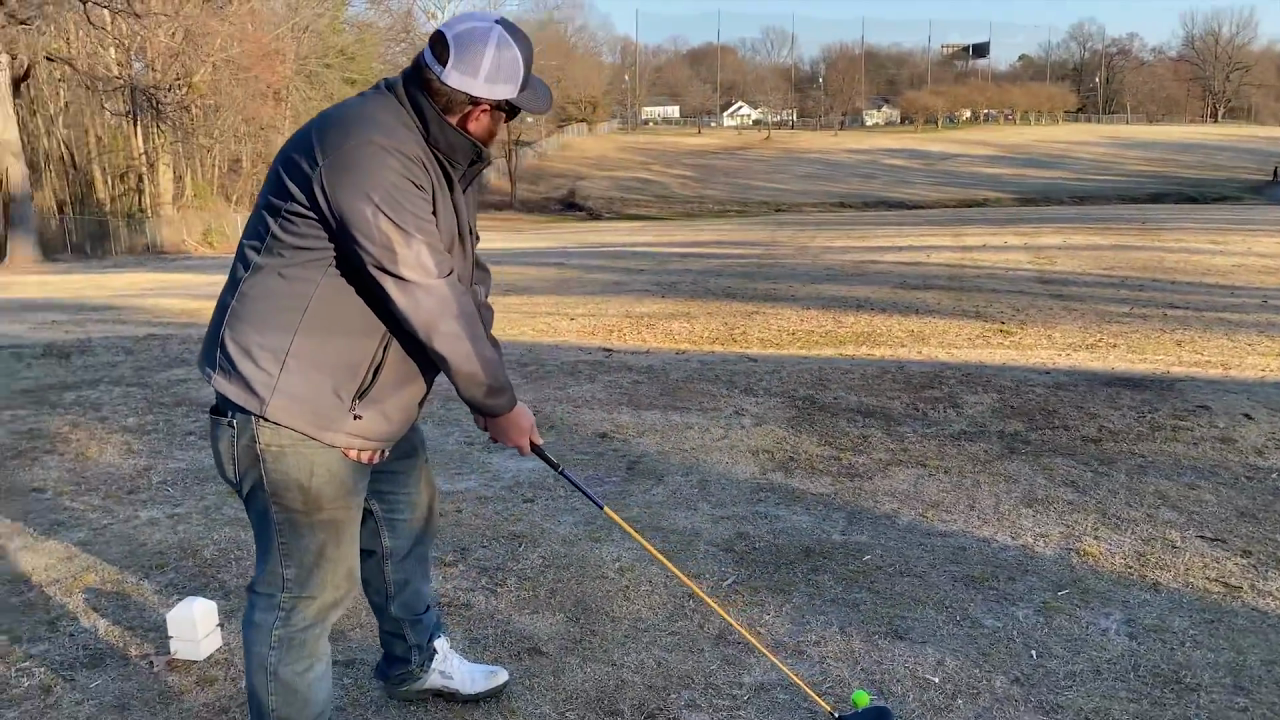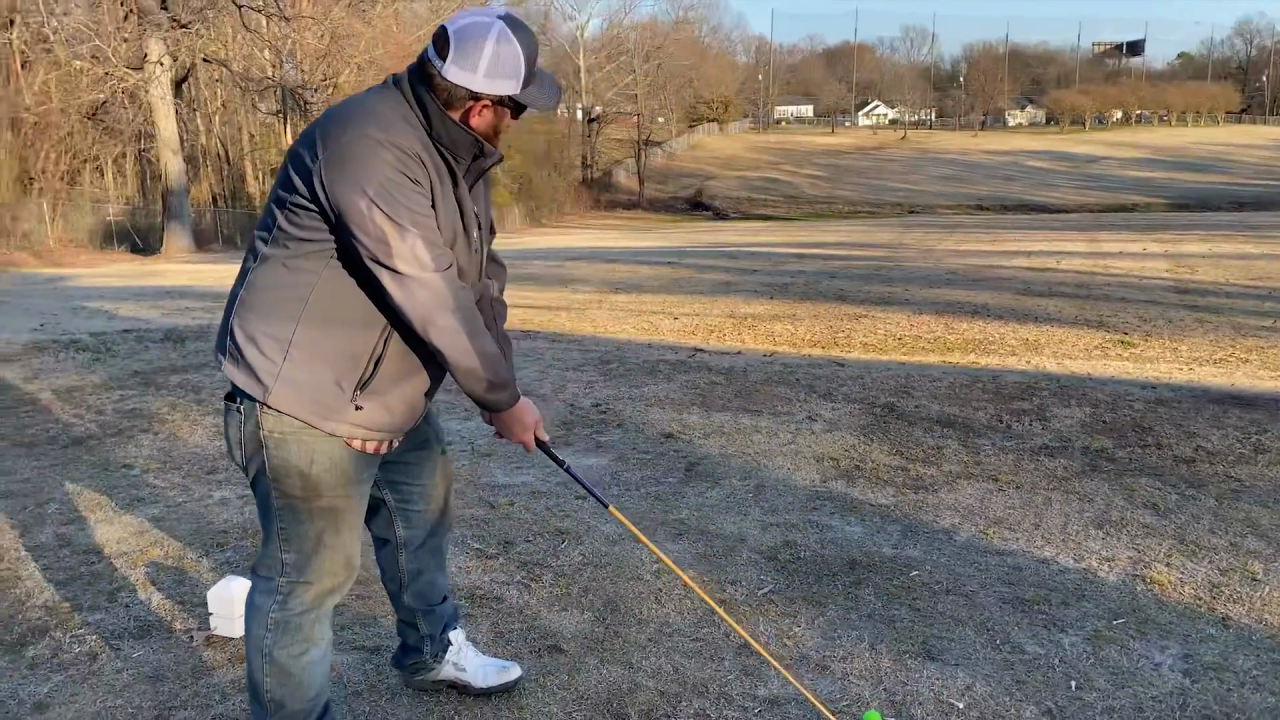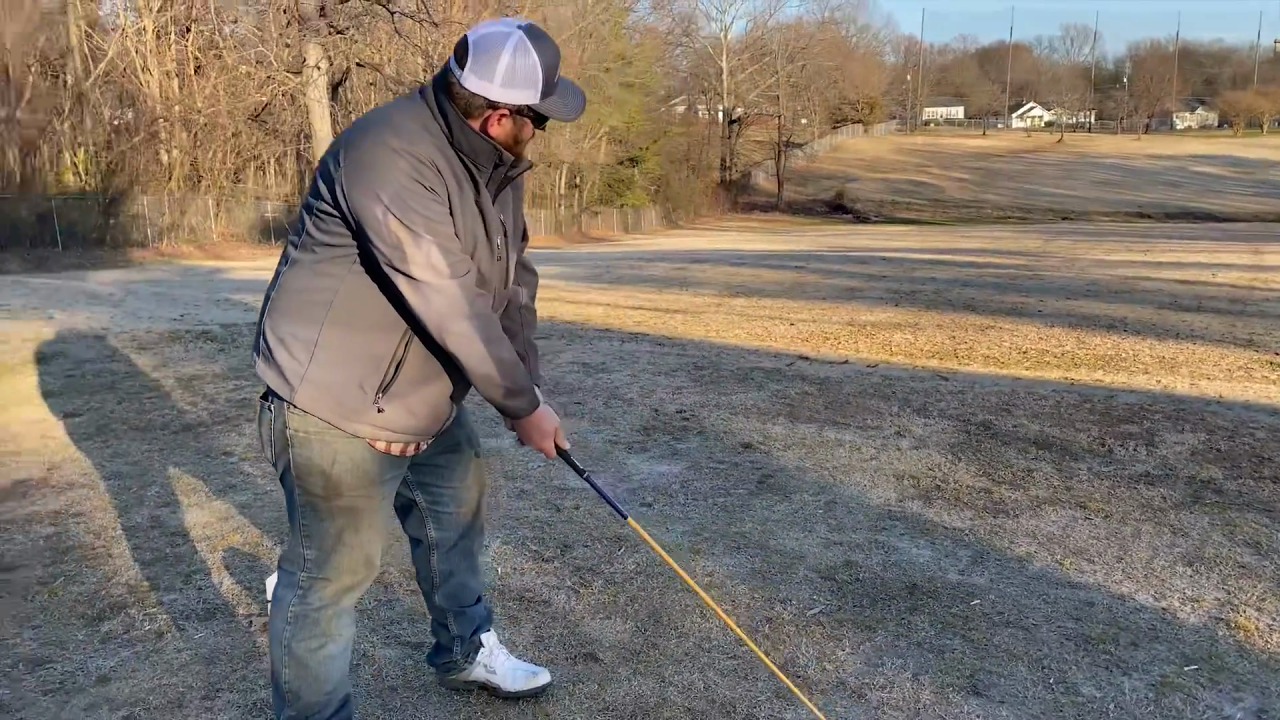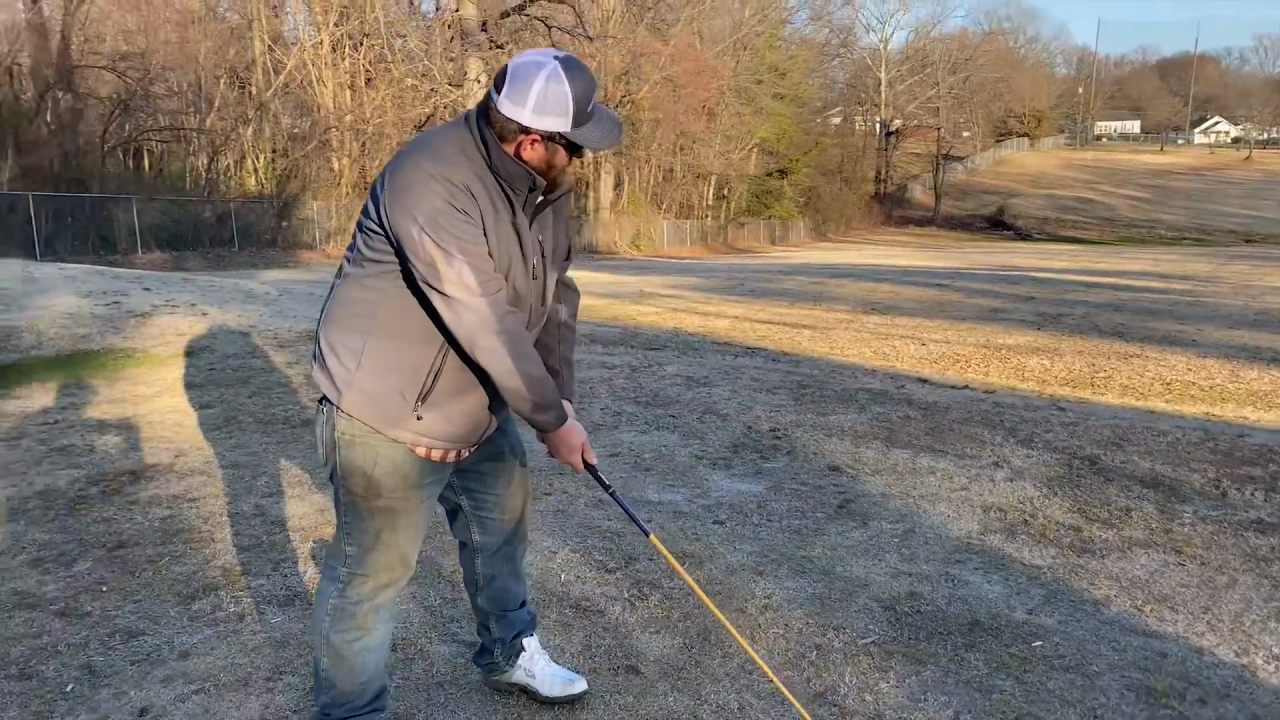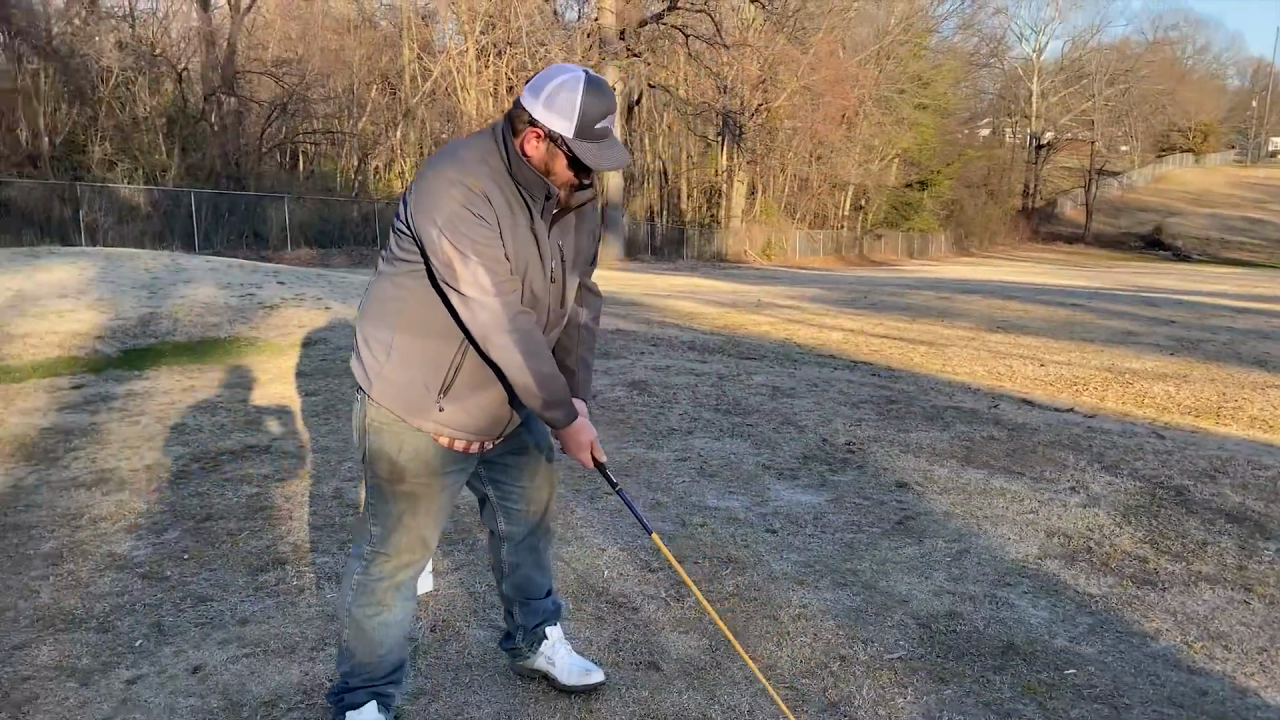
dt=0.5s
person 1, frame 1
left shoulder: (434, 148)
right shoulder: (370, 149)
left elbow: (463, 282)
right elbow: (428, 303)
left wrist: (490, 390)
right wrist: (499, 402)
left hip: (370, 401)
right hip: (296, 412)
left knee: (405, 526)
right knee: (305, 591)
left ankle: (416, 660)
person 1, frame 2
left shoulder: (456, 147)
right shoulder: (370, 145)
left elbow: (479, 272)
right elbow: (431, 299)
left wrist: (499, 379)
right wrist: (503, 398)
left hip: (391, 393)
right hip: (308, 402)
left knee: (420, 518)
right knee: (308, 577)
left ankle: (431, 651)
person 1, frame 3
left shoulder: (491, 160)
right shoulder: (391, 155)
left elbow: (512, 275)
right elbow: (450, 307)
left wrist: (525, 381)
right wrist: (522, 405)
left hip: (428, 398)
right hip: (340, 405)
left knee: (455, 518)
right knee: (332, 572)
left ankle: (466, 650)
person 1, frame 4
right shoulder: (433, 179)
left elbow: (555, 292)
right elbow: (485, 324)
left wrist: (560, 395)
right wrist: (552, 420)
left hip: (480, 406)
right hip: (390, 413)
left knee: (501, 524)
right knee: (374, 570)
left ankle: (510, 652)
person 1, frame 5
right shoulder: (457, 184)
left elbow: (580, 297)
right elbow: (500, 323)
left wrist: (575, 394)
right wrist: (563, 416)
left hip: (509, 403)
right hip: (419, 405)
left knee: (528, 516)
right knee: (395, 551)
left ankle: (534, 639)
